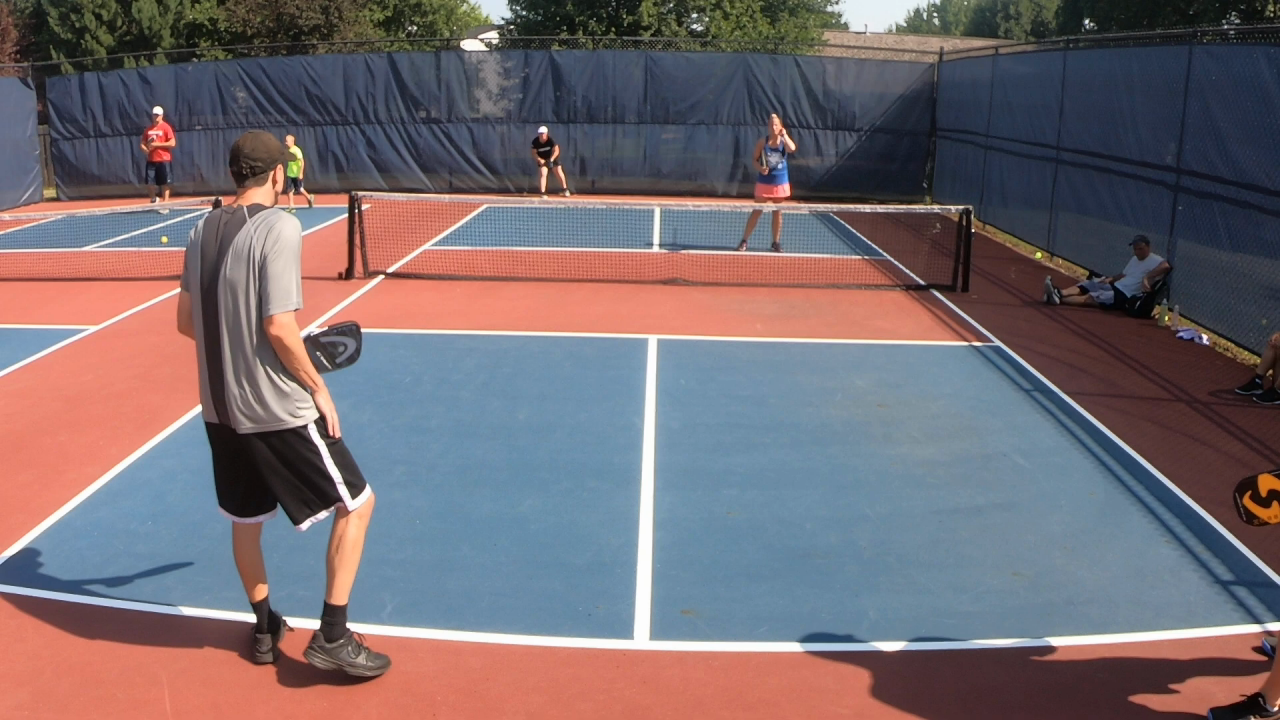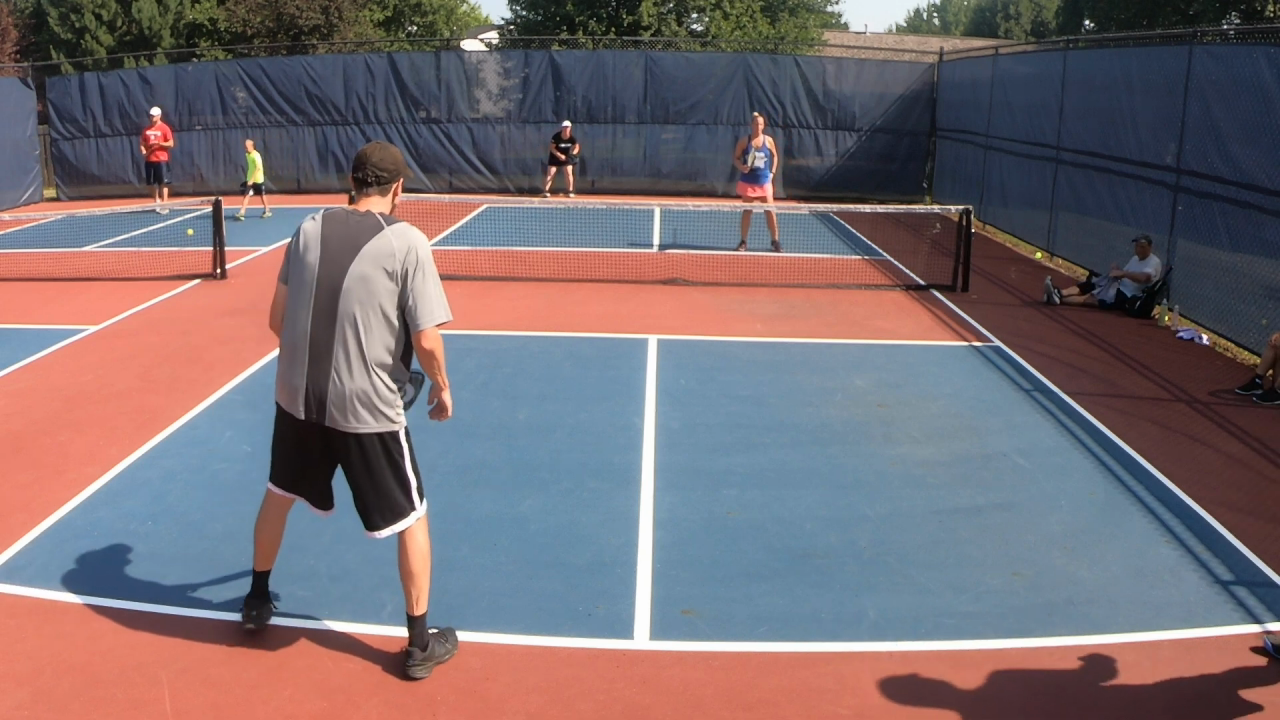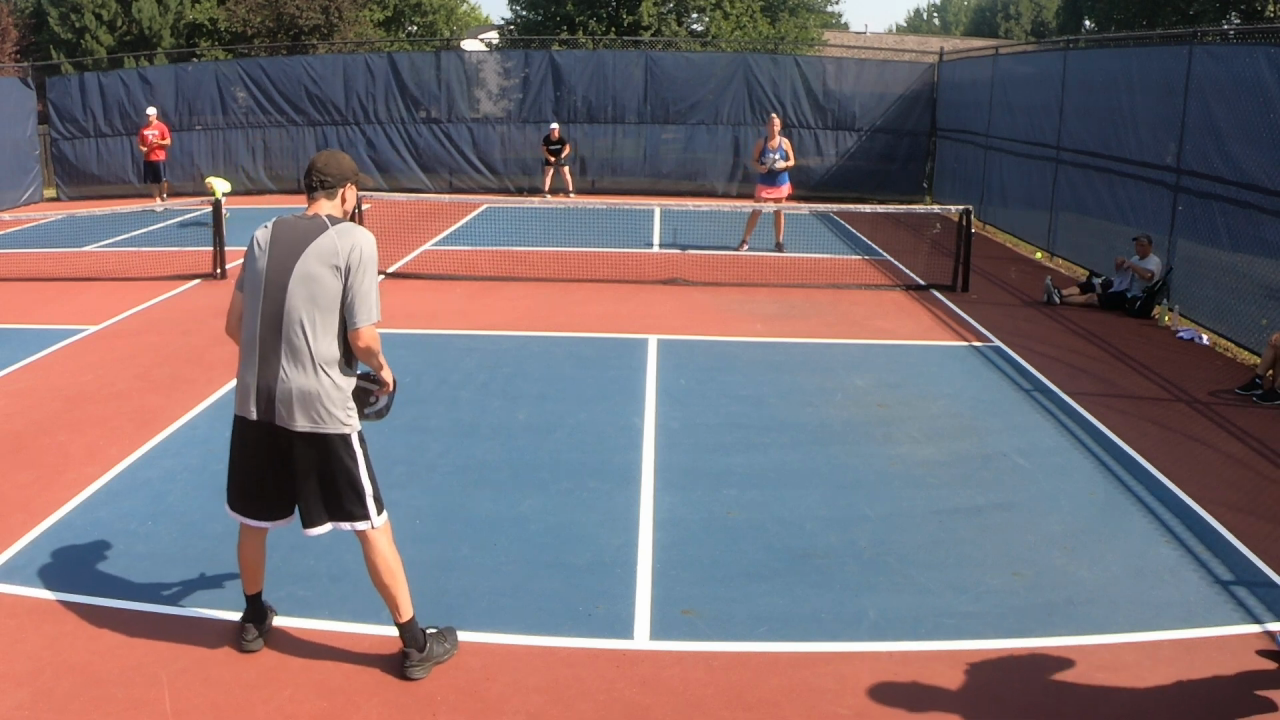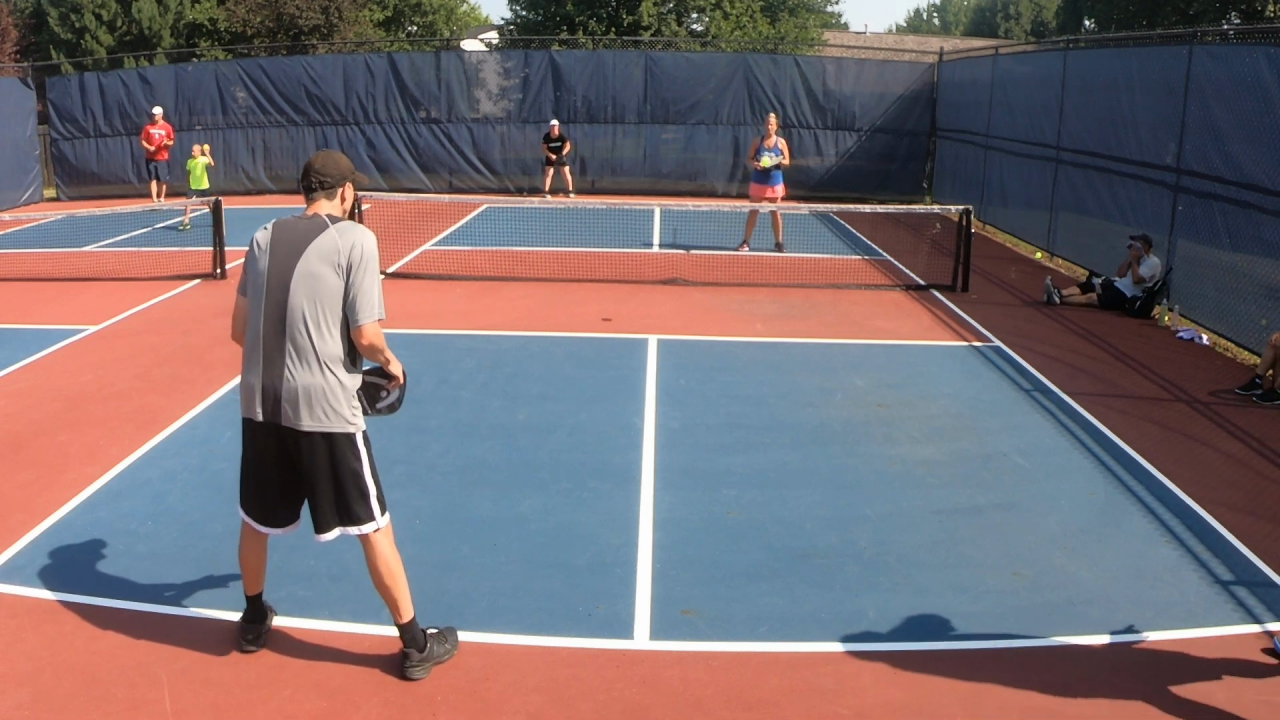
dt=0.7s
person 1, frame 1
left shoulder: (203, 229)
right shoulder: (279, 227)
left elbow: (187, 322)
right elbow: (278, 329)
right wrist: (319, 391)
left hip: (222, 406)
right hip: (278, 409)
left knee: (245, 516)
right knee: (355, 503)
left ankle: (266, 627)
right ankle: (333, 633)
person 1, frame 2
left shoulder: (308, 229)
right shoulder: (407, 241)
left elbow: (277, 319)
right elbow: (426, 339)
right wrist: (442, 388)
left hip: (297, 396)
right hip: (370, 406)
left knee: (279, 494)
right knee: (411, 519)
left ankle: (257, 598)
right ankle: (420, 643)
person 1, frame 3
left shoulder: (263, 236)
right shoulder: (355, 241)
left elbow: (234, 325)
right elbow: (363, 339)
right wrist: (382, 368)
left hip: (256, 402)
right hip: (321, 408)
left knee: (252, 516)
right knee: (372, 525)
left ankle: (254, 617)
right ankle: (415, 643)
person 1, frame 4
left shoulder: (264, 237)
right shoulder: (354, 238)
left elbow: (239, 329)
right elbow: (365, 337)
right wrist: (390, 361)
left hip: (261, 401)
right hip: (325, 406)
left knee: (257, 517)
right knee: (373, 527)
left ankle: (253, 618)
right ankle: (415, 644)
